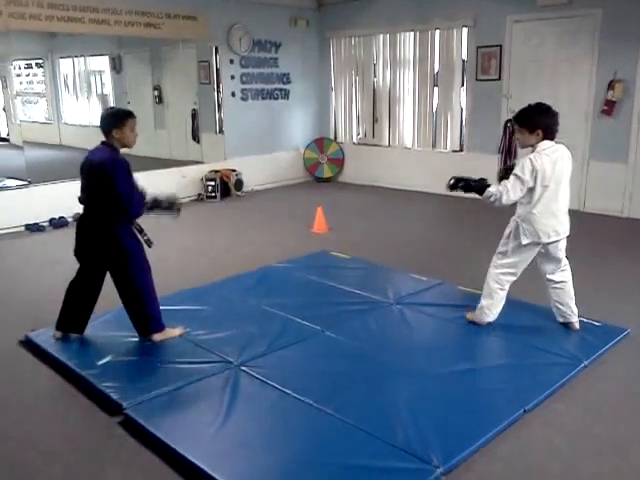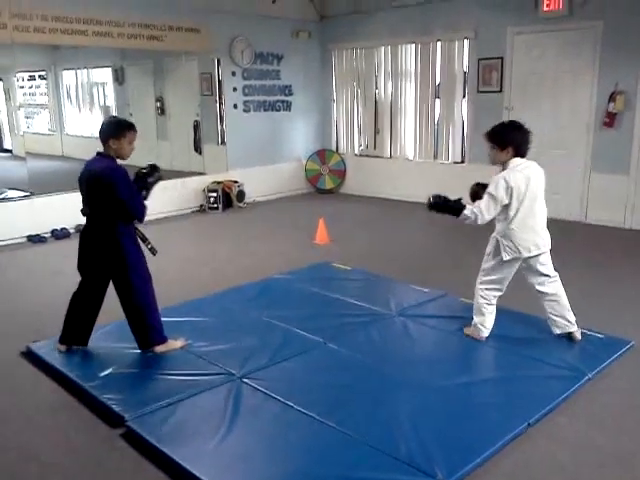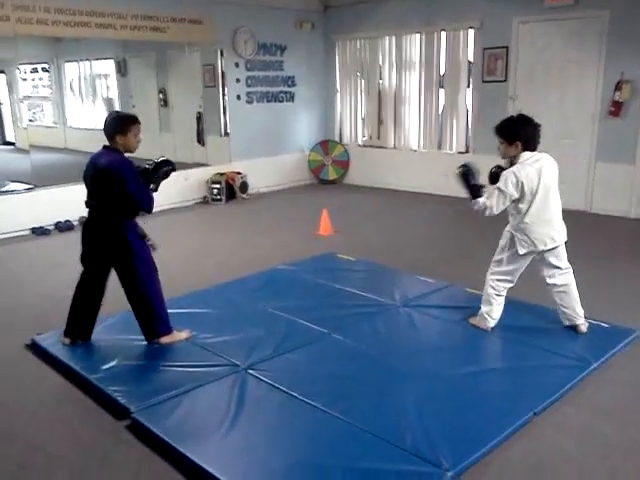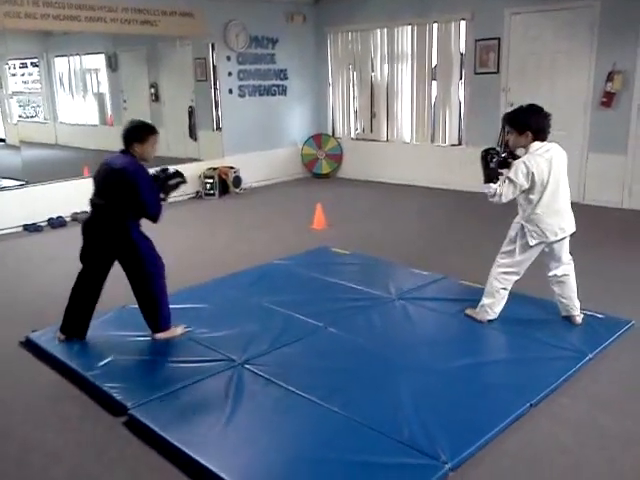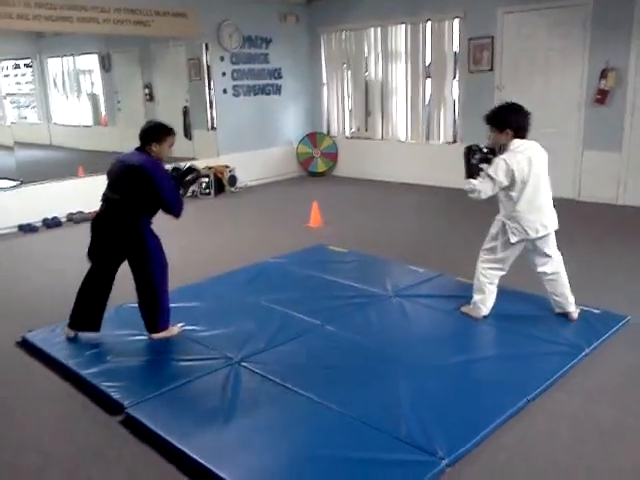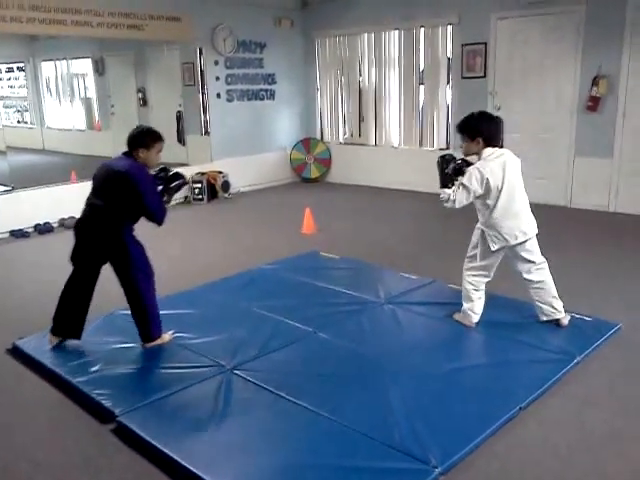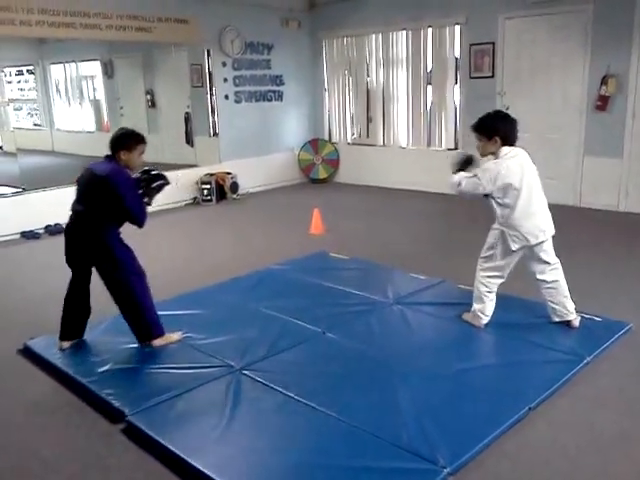
dt=0.3s
person 1, frame 1
left shoulder: (93, 156)
right shoulder: (116, 162)
right elbow: (132, 206)
left wrist: (138, 198)
right wrist: (147, 201)
left hip: (90, 225)
right hip: (113, 230)
left knee: (87, 277)
right knee: (137, 276)
left ankle: (65, 326)
right ankle: (154, 329)
person 1, frame 2
left shoulder: (90, 167)
right shoulder: (114, 172)
right elbow: (136, 211)
left wrist: (136, 186)
right wrist: (143, 188)
left hip: (93, 236)
right hip: (116, 239)
left knee: (89, 288)
right knee: (137, 287)
left ankle: (68, 340)
right ankle: (156, 341)
person 1, frame 3
left shoulder: (95, 160)
right shoulder: (122, 165)
right elbow: (144, 203)
left wrist: (141, 179)
right wrist: (151, 183)
left hip: (95, 228)
right hip: (118, 231)
left knee: (91, 280)
right knee: (143, 278)
left ankle: (74, 333)
right ankle: (162, 331)
person 1, frame 4
left shoulder: (109, 163)
right shoulder: (136, 171)
right elbow: (153, 213)
left wrist: (151, 186)
right wrist: (160, 193)
left hip: (96, 227)
right hip: (122, 231)
left knee: (89, 278)
right knee: (151, 272)
left ankle: (69, 329)
right ankle: (161, 327)
person 1, frame 5
left shoulder: (122, 161)
right shoulder: (154, 168)
right elbow: (174, 208)
left wrist: (169, 181)
right wrist: (177, 186)
left hip: (105, 223)
right hip: (132, 227)
left knee: (99, 274)
right knee: (154, 272)
left ankle: (76, 325)
right ankle: (158, 327)
person 1, frame 6
left shoulder: (109, 166)
right shoulder: (139, 174)
right elbow: (157, 216)
left wrist: (153, 187)
right wrist: (164, 194)
left hip: (88, 227)
right hip: (114, 233)
left knee: (81, 279)
right knee: (140, 279)
left ankle: (59, 332)
right ankle: (152, 335)
person 1, frame 7
left shoulder: (94, 169)
right shoulder: (120, 177)
right elbow: (137, 218)
left wrist: (134, 188)
right wrist: (144, 196)
left hip: (76, 233)
right hip: (101, 238)
left knee: (79, 282)
right knee: (131, 282)
left ankle: (68, 336)
right ankle: (154, 334)
person 2, frame 1
left shoulder: (531, 162)
right shoulder: (564, 154)
left elbow: (505, 196)
left wrist: (476, 186)
right wrist: (513, 178)
left hip: (530, 228)
right hip: (556, 226)
left knee: (502, 269)
right knee: (559, 272)
left ankle: (484, 313)
right ankle: (570, 318)
person 2, frame 2
left shoulder: (504, 180)
right shoulder: (536, 170)
left elbow: (480, 214)
left wrist: (451, 207)
right wrist: (487, 194)
left hip: (510, 244)
right hip: (537, 240)
left knee: (487, 285)
right knee: (549, 284)
left ankle: (480, 329)
right ankle: (570, 328)
person 2, frame 3
left shoulder: (513, 174)
right shoulder: (549, 162)
left elbow: (490, 207)
left wrist: (473, 187)
left hip: (524, 236)
right hip: (552, 233)
left knee: (498, 276)
right knee: (561, 276)
left ankle: (486, 318)
right ankle: (577, 321)
person 2, frame 4
left shoulder: (525, 164)
right shoulder: (558, 152)
left elbow: (499, 195)
left wrist: (490, 172)
left hip: (533, 228)
right hip: (560, 224)
left knee: (505, 268)
right knee: (562, 268)
left ankle: (486, 311)
right ankle: (573, 312)
person 2, frame 5
left shoulder: (504, 162)
right shoulder: (538, 150)
left elbow: (478, 191)
left hip: (514, 224)
right hip: (542, 220)
left knee: (489, 263)
right knee: (551, 263)
left ankle: (478, 307)
right ankle: (568, 307)
person 2, frame 6
left shoulder: (478, 171)
right shoulder: (510, 157)
left elbow: (454, 200)
left hip: (495, 232)
right hip: (522, 227)
left knee: (474, 270)
right knee: (536, 270)
left ankle: (469, 315)
right ankle: (557, 314)
person 2, frame 7
left shoulder: (494, 169)
right shoulder: (522, 156)
left elbow: (463, 187)
left wrist: (460, 173)
right wrist: (480, 172)
left hip: (512, 231)
right hip: (539, 226)
left knee: (488, 271)
right knee: (549, 271)
left ankle: (479, 315)
right ankle: (568, 315)
